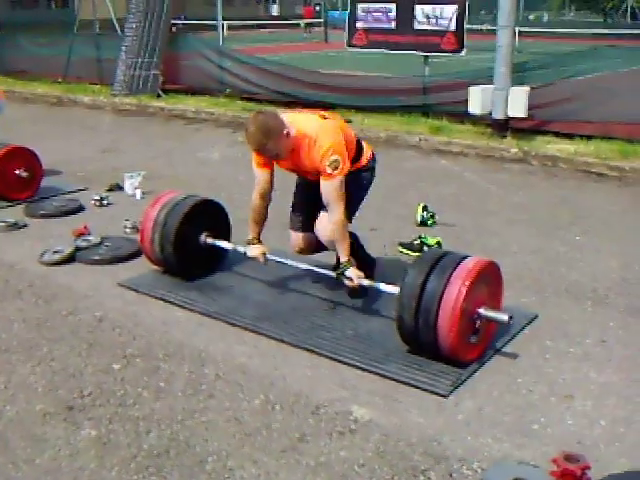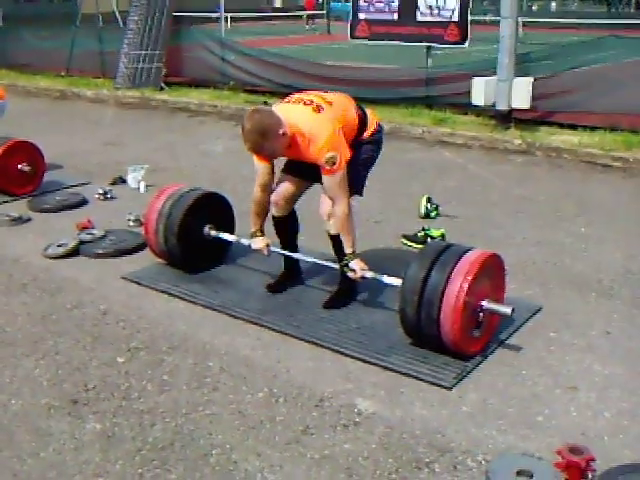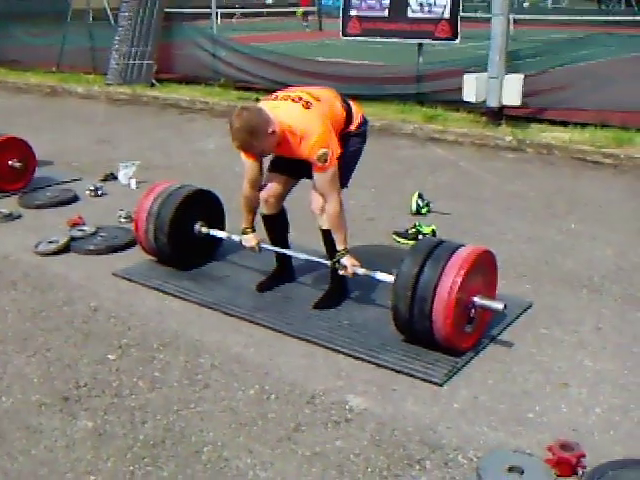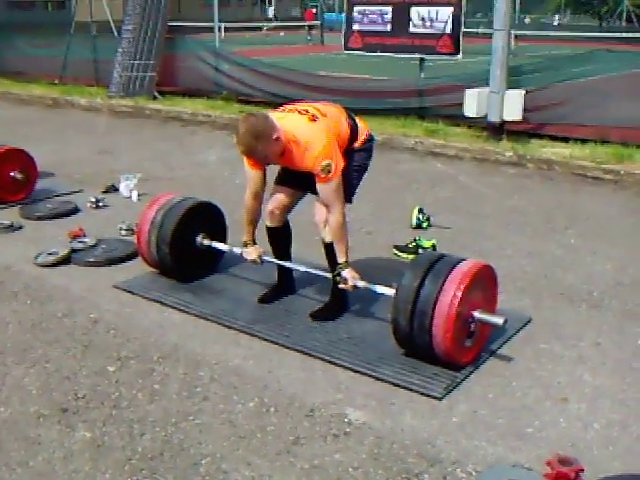
dt=0.5s
person 1, frame 1
left shoulder: (324, 142)
right shoulder: (266, 139)
left elbow: (335, 208)
right elbow: (261, 195)
left wrist: (347, 263)
right wrist: (254, 240)
left hip: (355, 168)
right hip: (312, 173)
left knee: (325, 232)
right knee: (300, 244)
left ankle: (361, 260)
right ankle: (346, 245)
person 1, frame 2
left shoulder: (321, 137)
right shoulder: (266, 130)
left elbow: (340, 203)
right elbow: (262, 187)
left wrist: (351, 256)
right wrist: (257, 233)
left hip: (361, 136)
left knee: (328, 210)
right knee: (279, 198)
left ankle: (347, 284)
right ankle: (292, 269)
person 1, frame 3
left shoulder: (312, 134)
right shoulder: (253, 128)
left elbow: (331, 200)
right elbow: (251, 184)
left wrist: (343, 253)
right wrist: (248, 229)
left hip: (346, 129)
left knee: (319, 205)
right knee: (269, 197)
left ankle: (339, 282)
right ankle: (284, 268)
person 1, frame 4
left shoulder: (316, 146)
right shoulder: (258, 139)
left elbow: (335, 210)
right elbow: (253, 194)
left wrist: (344, 264)
right wrist: (249, 242)
left hip: (352, 145)
left knee: (323, 217)
right knee: (274, 209)
left ankle: (339, 295)
right ankle: (285, 281)
